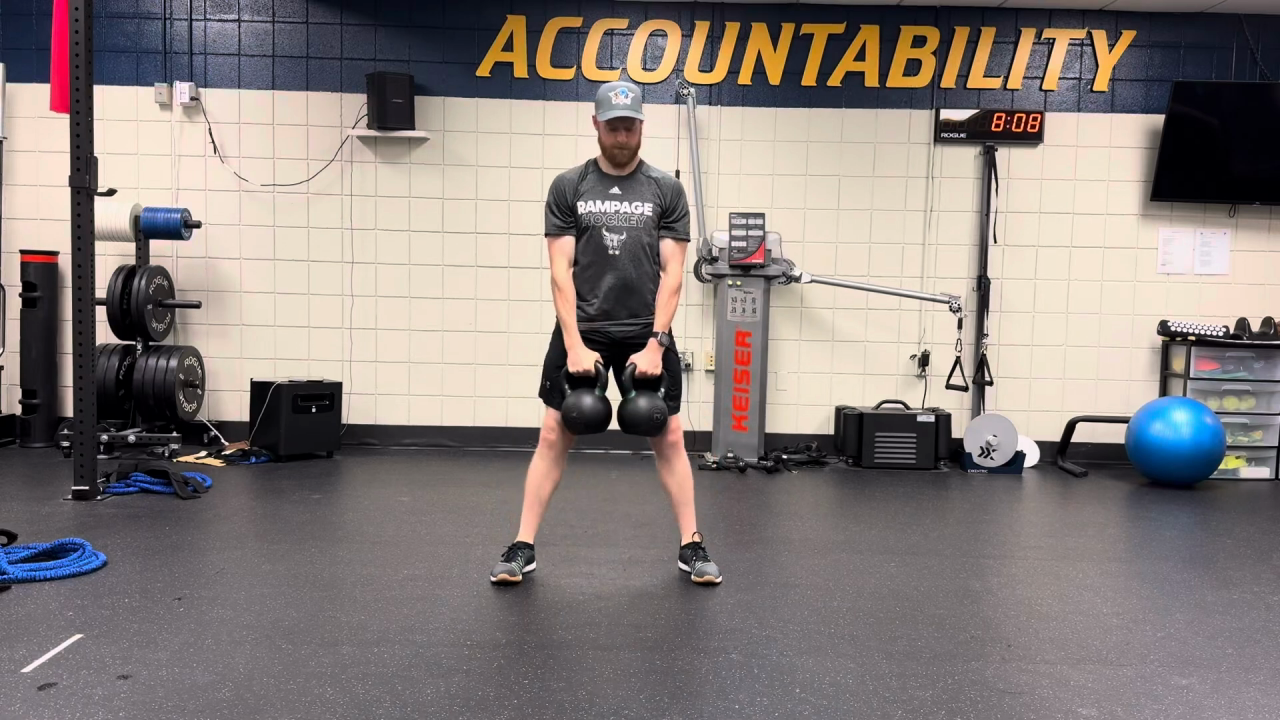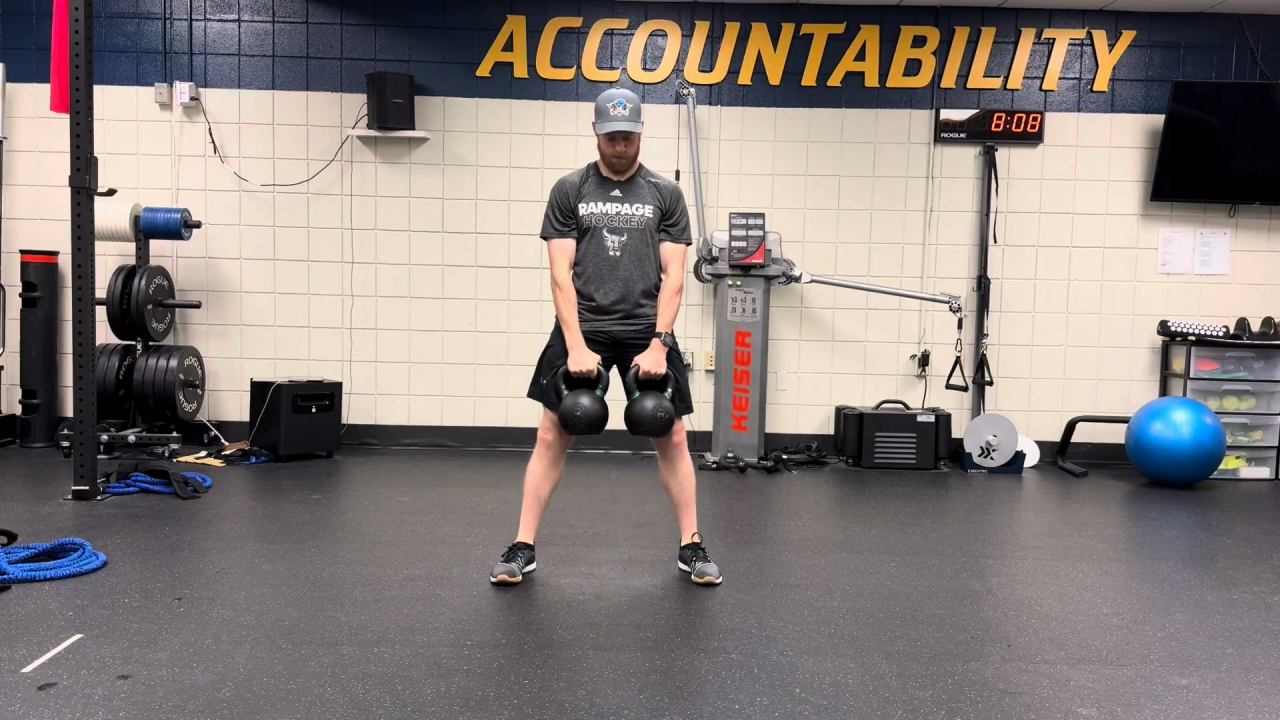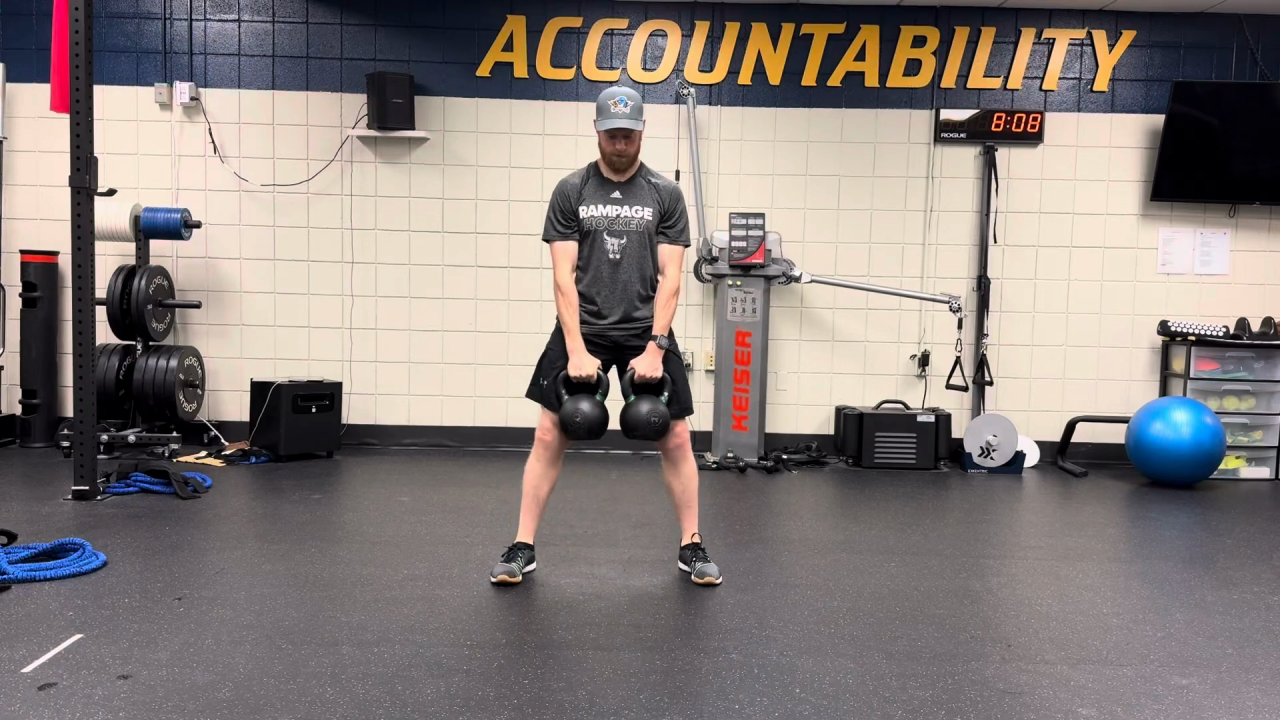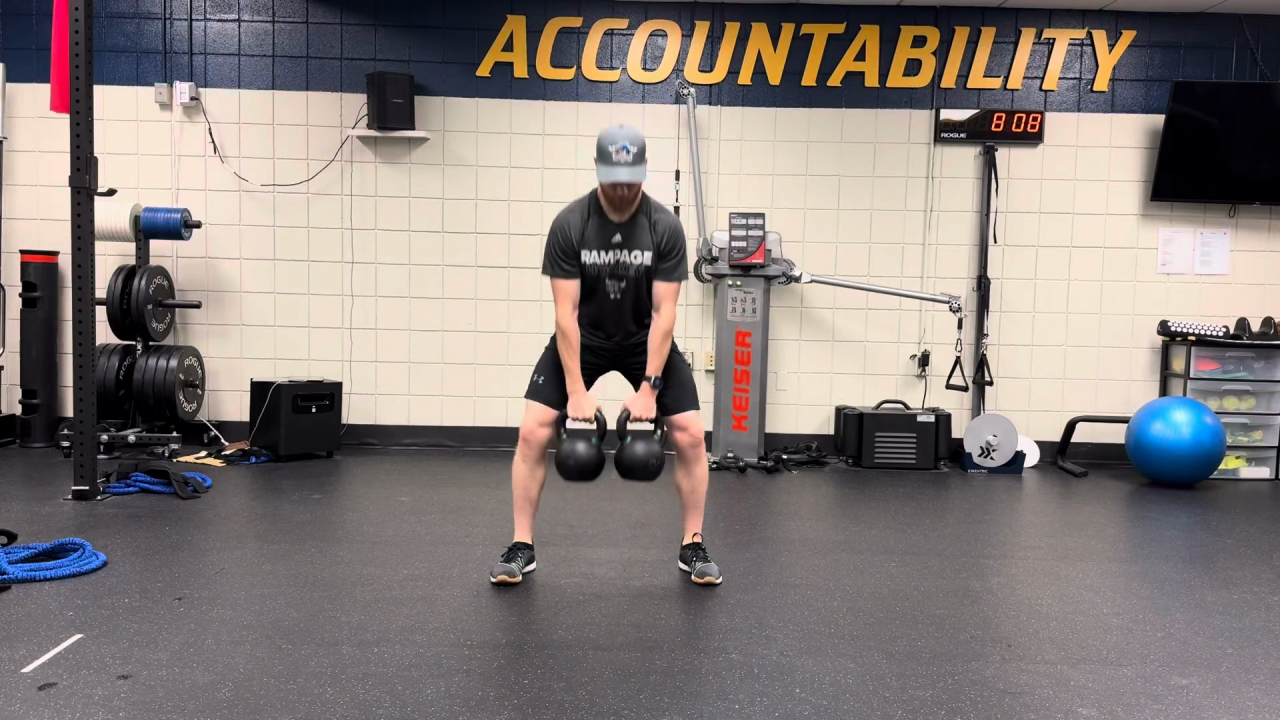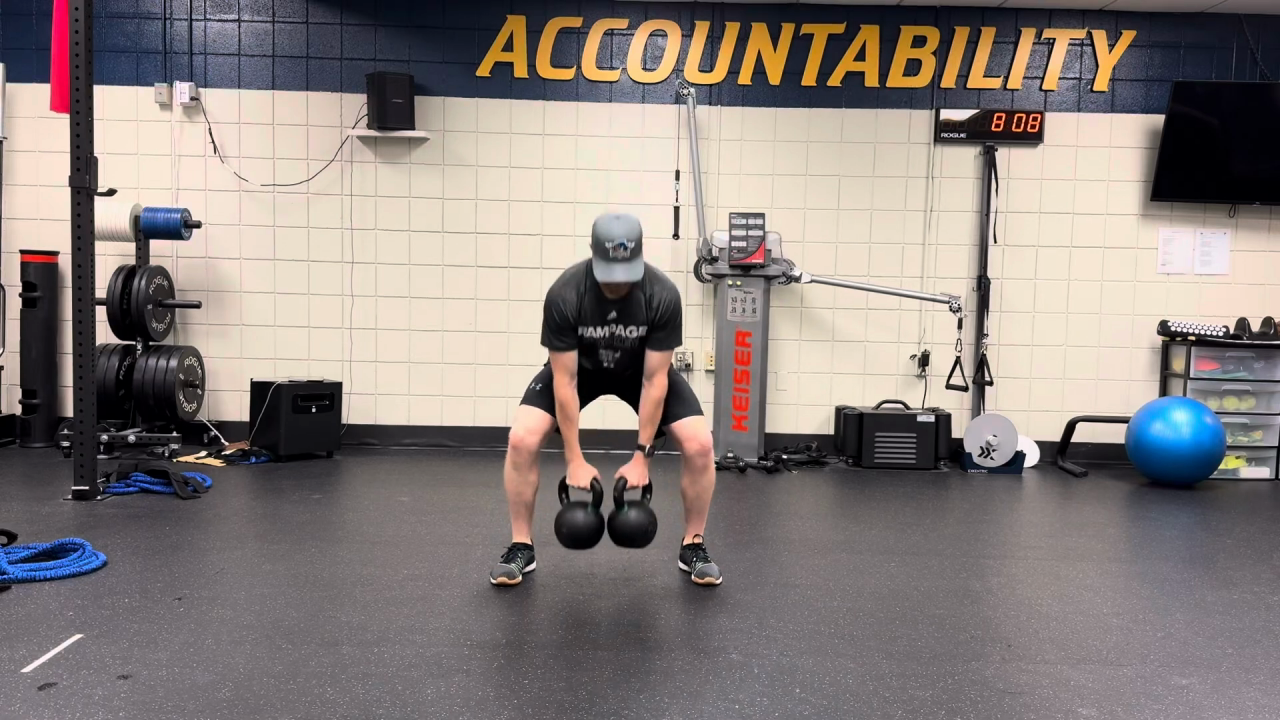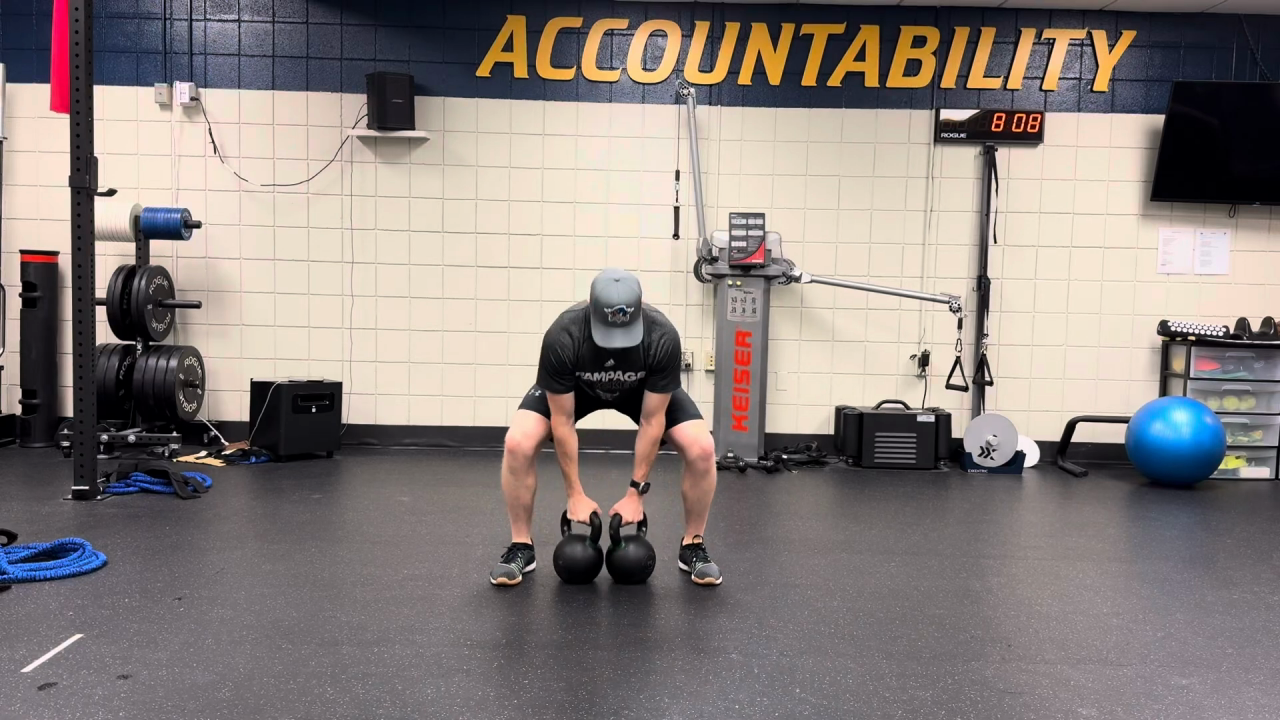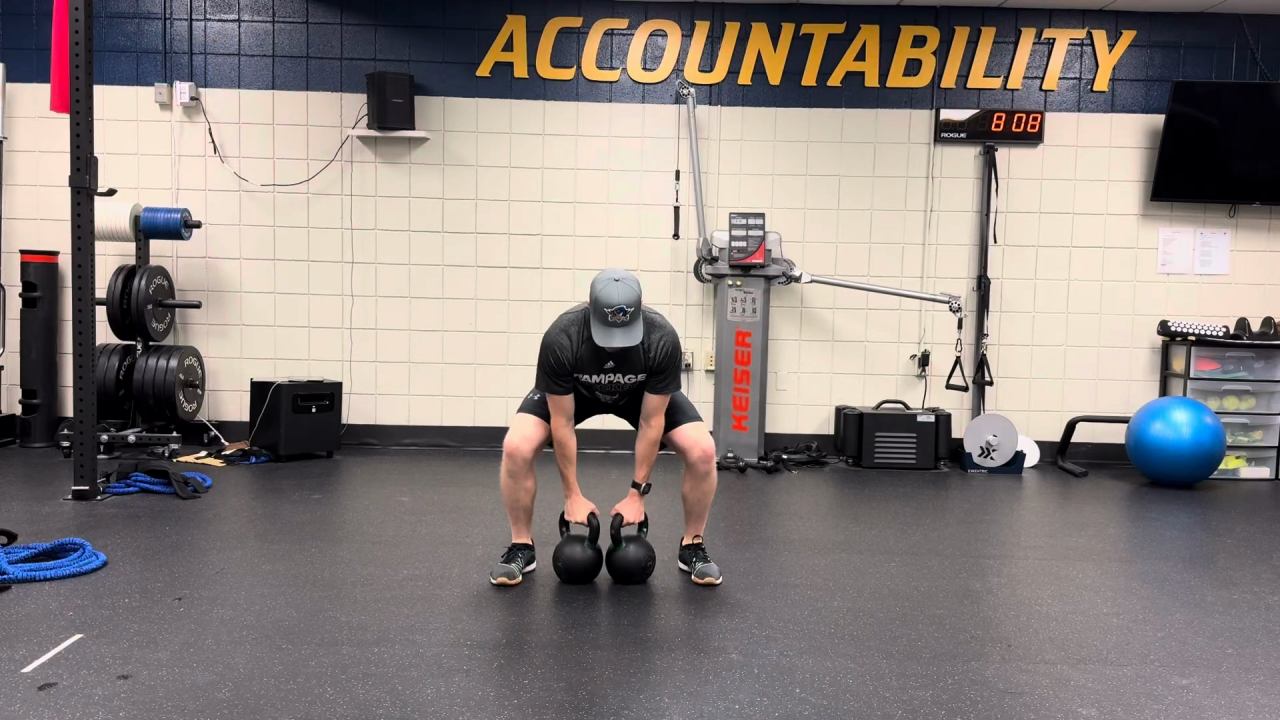
dt=0.3s
person 1, frame 1
left shoulder: (666, 189)
right shoulder: (568, 186)
left elbow: (672, 273)
right elbow: (562, 270)
left wrist: (656, 342)
right wrist: (573, 343)
left hip: (645, 332)
right hip: (583, 330)
left knee: (668, 438)
right knee: (554, 438)
left ankle: (691, 547)
right ankle: (523, 547)
person 1, frame 2
left shoulder: (666, 194)
right shoulder: (569, 190)
left elbow: (673, 275)
right elbow: (561, 273)
left wrist: (660, 342)
right wrist: (575, 344)
left hip: (647, 335)
right hip: (583, 332)
left knee: (672, 439)
right knee: (551, 438)
left ankle: (691, 545)
right ankle: (523, 547)
person 1, frame 3
left shoulder: (666, 194)
right shoulder: (571, 190)
left elbow: (670, 277)
right elbow: (564, 276)
left wrist: (655, 347)
right wrist: (576, 349)
left hip: (646, 333)
right hip: (583, 330)
left knee: (676, 439)
right knee: (548, 437)
left ankle: (692, 546)
right ankle: (522, 547)
person 1, frame 4
left shoulder: (666, 227)
right shoulder: (569, 224)
left elbow: (664, 314)
right elbow: (566, 313)
left wrist: (649, 387)
right wrist: (575, 391)
left hip: (646, 342)
right hip: (582, 340)
left knee: (690, 435)
right knee: (533, 431)
left ankle: (692, 545)
right ankle: (521, 547)
person 1, frame 5
left shoulder: (664, 295)
right shoulder: (564, 294)
left elbow: (655, 380)
right elbow: (564, 381)
left wrist: (641, 455)
right wrist: (575, 460)
left hip: (641, 368)
right hip: (579, 367)
left knee: (698, 444)
right knee: (522, 440)
left ankle: (693, 546)
right ankle: (521, 547)
person 1, frame 6
left shoulder: (663, 337)
right shoulder: (562, 336)
left elbow: (652, 420)
right elbow: (563, 422)
left wrist: (635, 493)
right wrist: (576, 495)
left hip: (642, 391)
right hip: (576, 389)
left knee: (701, 448)
right knee: (518, 443)
left ankle: (693, 546)
right ankle: (520, 546)
person 1, frame 7
left shoulder: (663, 339)
right shoulder: (561, 339)
left elbow: (652, 421)
right elbow: (562, 422)
left wrist: (637, 494)
right wrist: (573, 496)
left hip: (643, 392)
right hip: (574, 390)
left knee: (702, 451)
right knee: (516, 448)
left ankle: (692, 546)
right ankle: (521, 547)
